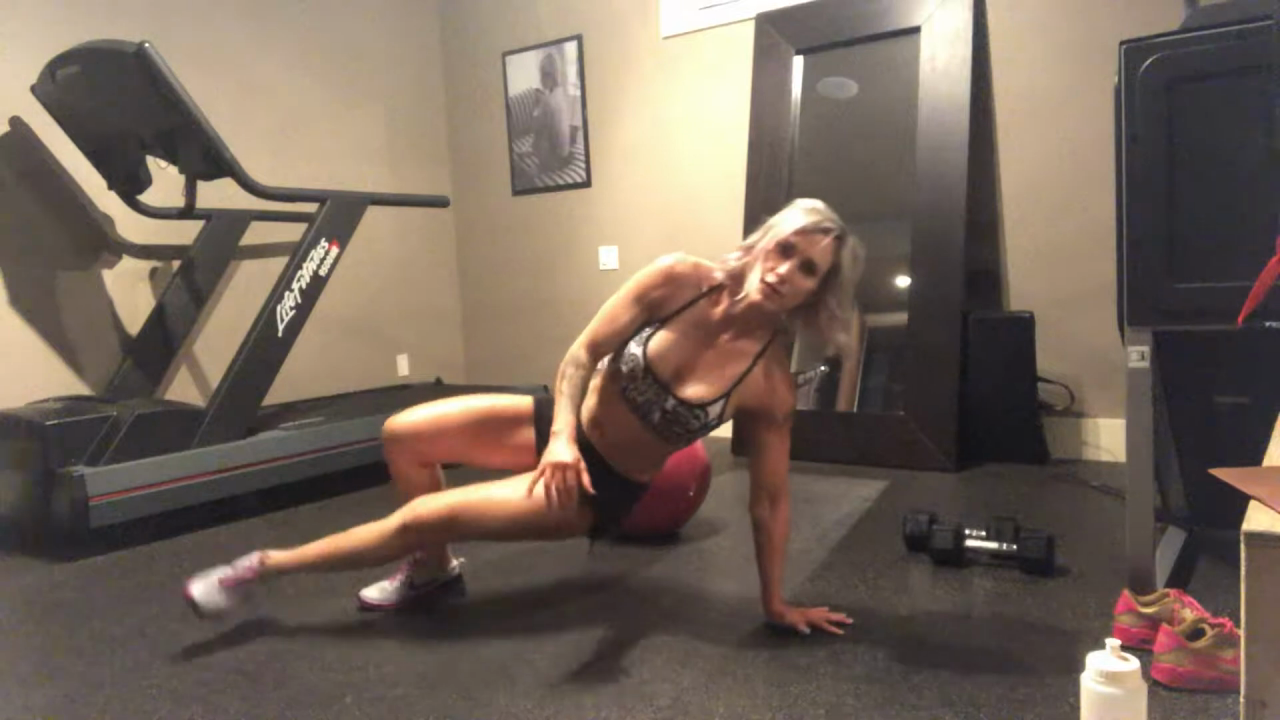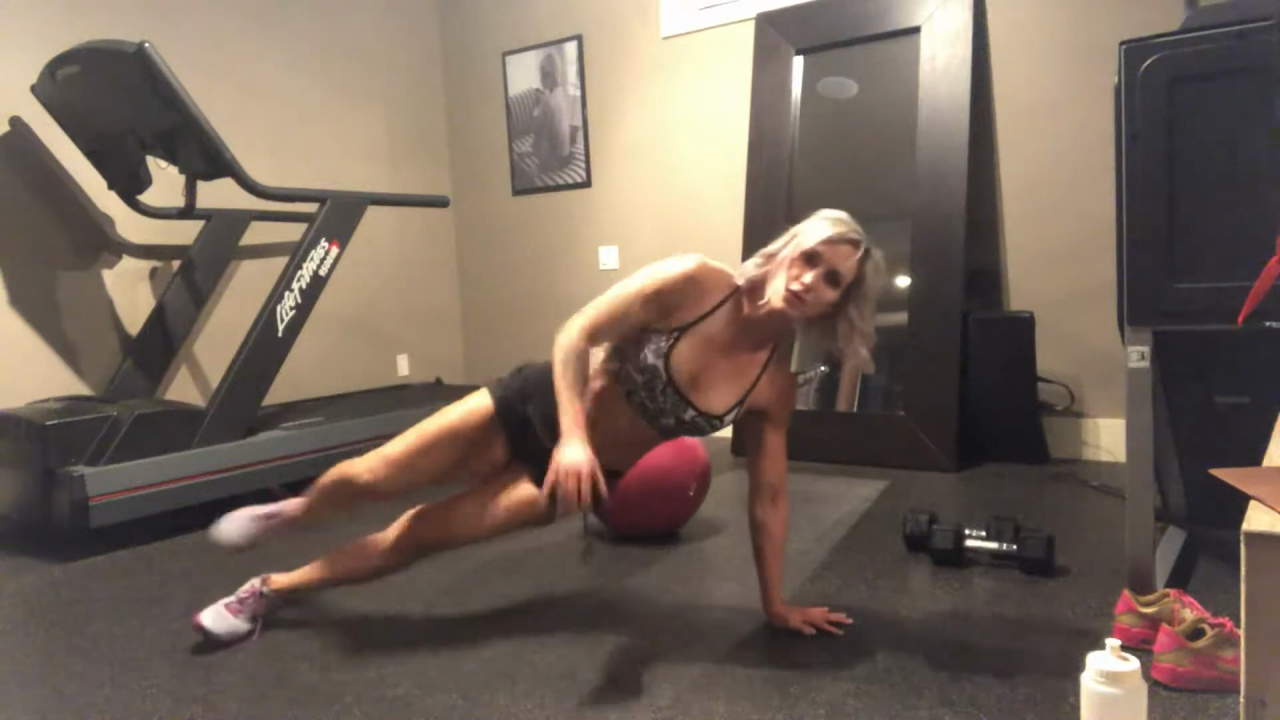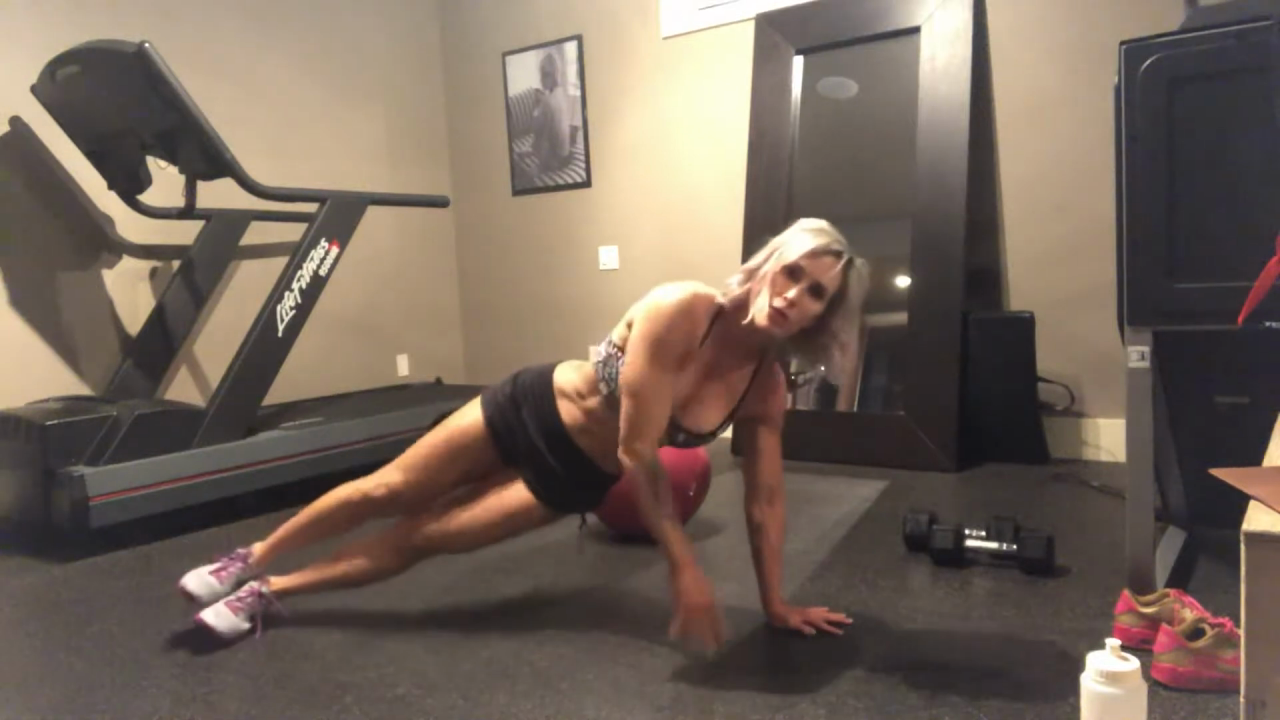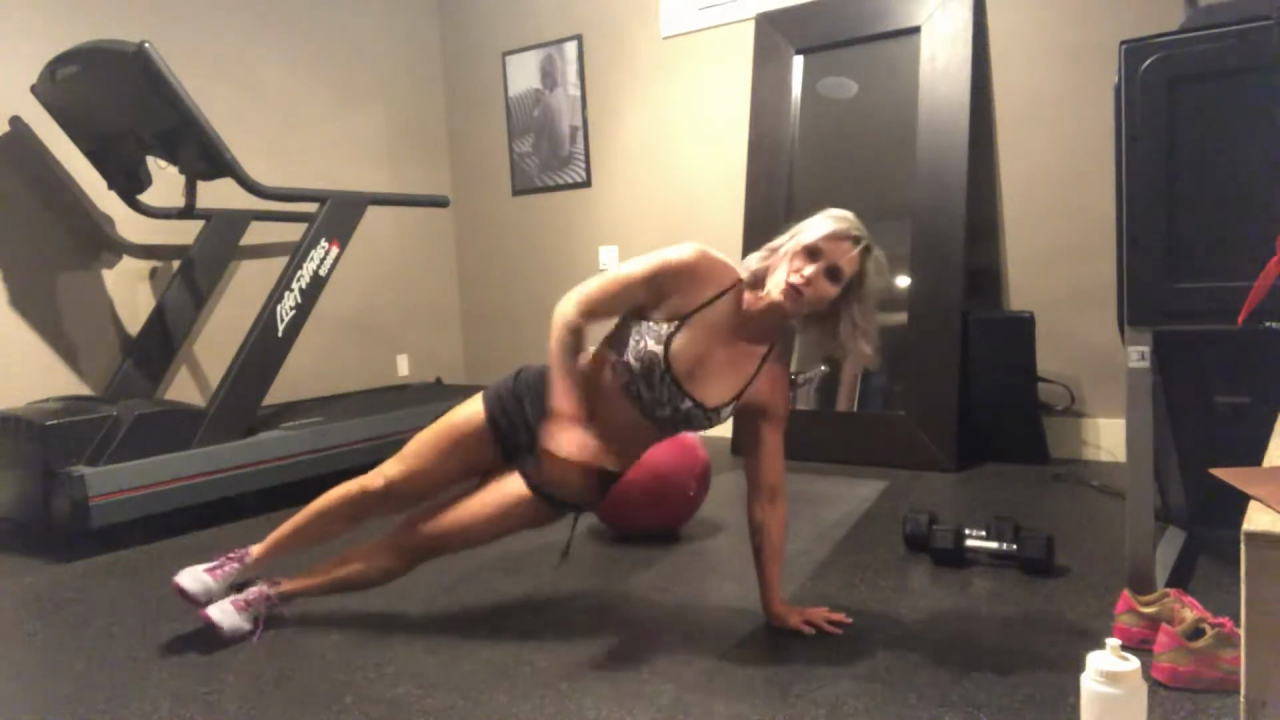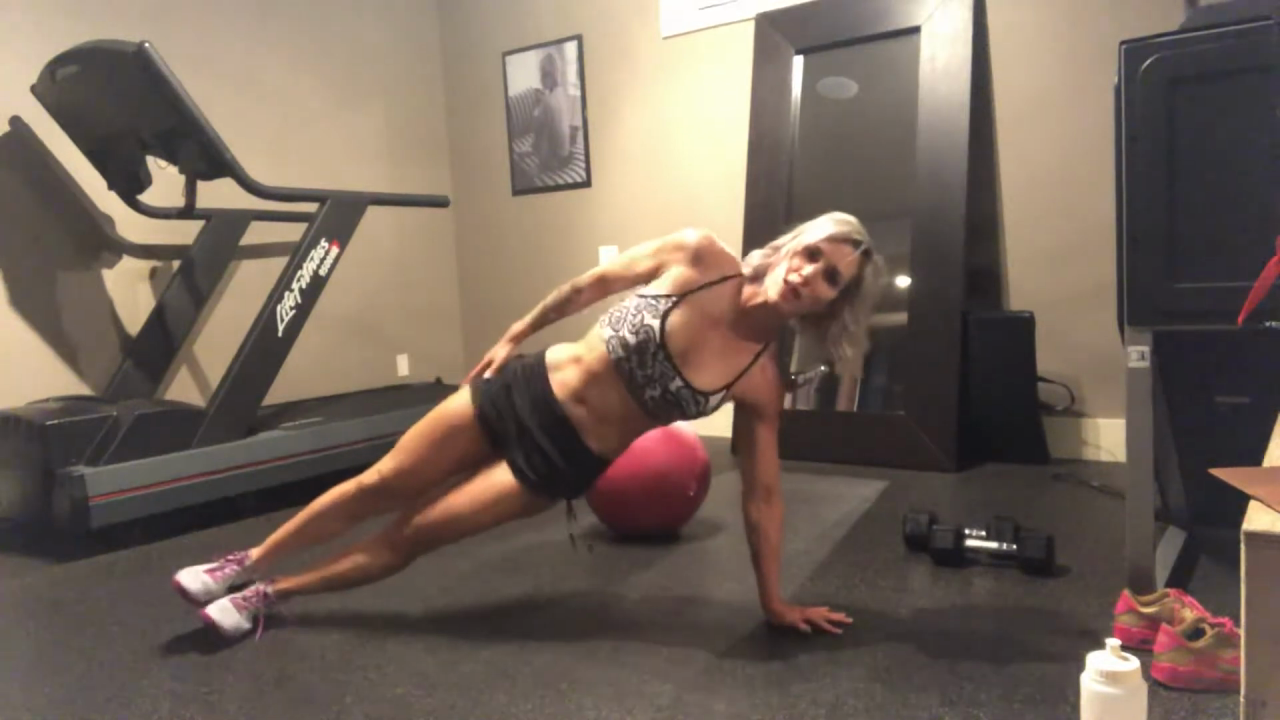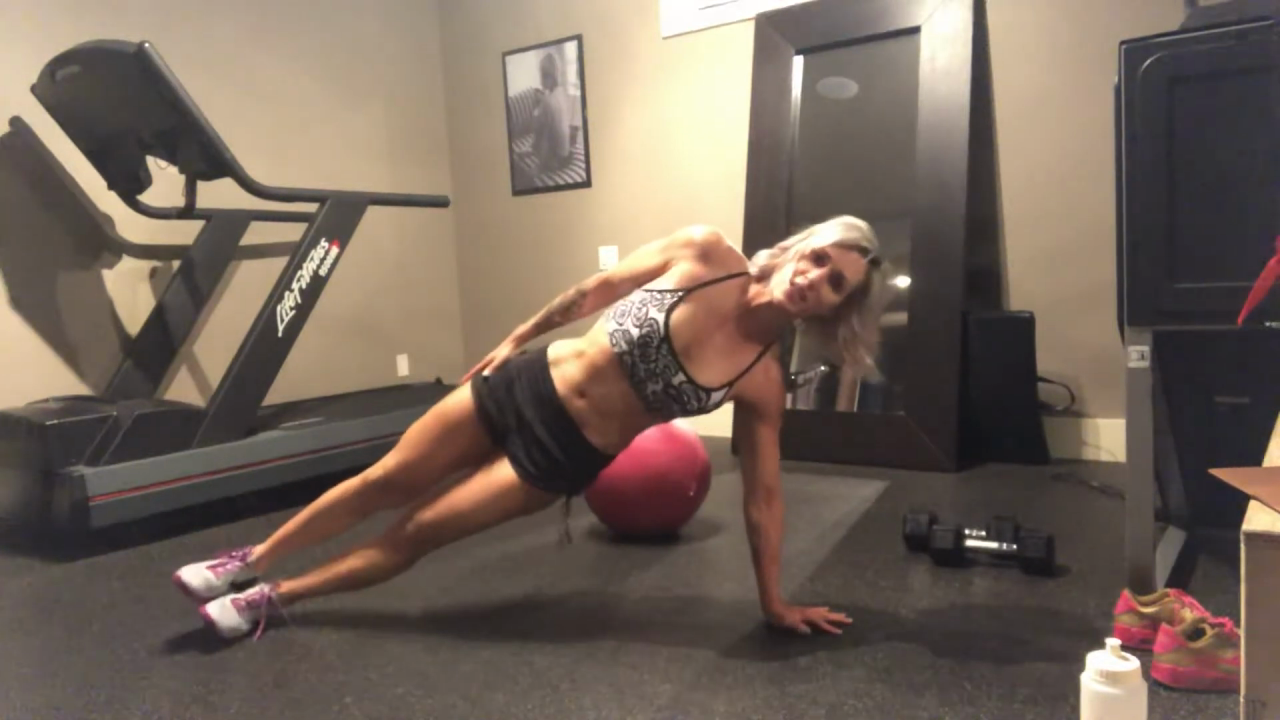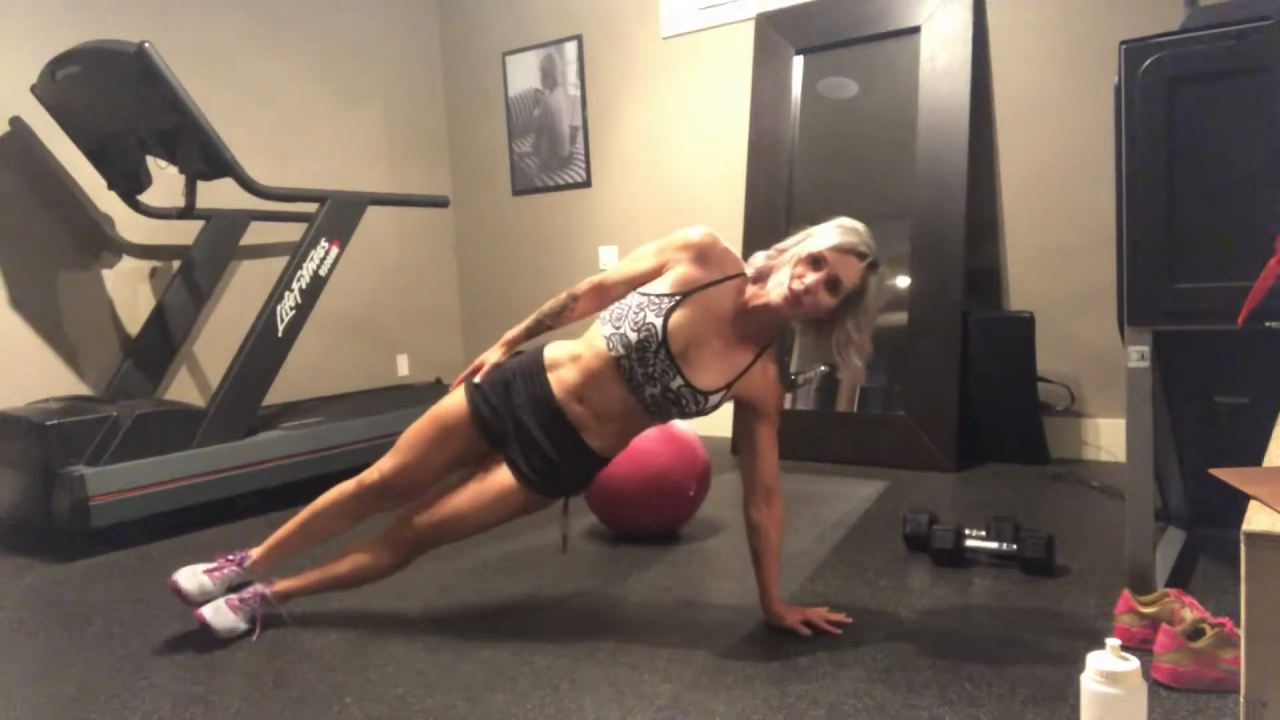
dt=0.4s
person 1, frame 1
left shoulder: (770, 386)
right shoulder: (679, 278)
left elbow: (769, 498)
right elbow: (582, 353)
left wrist: (776, 603)
right wrist: (563, 436)
left hip: (606, 489)
right hip: (561, 424)
left knee: (425, 517)
right knee: (403, 434)
left ankle: (271, 565)
right ankle: (433, 569)
person 1, frame 2
left shoulder: (775, 385)
right shoulder: (696, 282)
left elbow: (768, 498)
right elbow: (576, 335)
left wrist: (775, 603)
right wrist: (570, 436)
left hip: (585, 465)
right hip: (541, 401)
left knee: (422, 534)
right knee: (377, 476)
left ankle: (272, 588)
right ankle: (291, 512)
person 1, frame 3
left shoulder: (767, 394)
right shoulder: (681, 309)
left elbow: (764, 501)
right elbow: (638, 452)
left wrist: (776, 604)
right wrist: (684, 570)
left hip: (575, 478)
right hip: (535, 409)
left knee: (417, 539)
right knee: (386, 493)
left ankle: (266, 592)
right ankle: (252, 557)
person 1, frame 4
left shoulder: (769, 385)
right shoulder: (698, 270)
left elbow: (767, 497)
right elbow: (573, 312)
left wrist: (775, 603)
right wrist: (563, 419)
left hip: (575, 471)
right hip: (538, 409)
left knee: (418, 541)
right knee: (384, 489)
left ankle: (270, 596)
right ankle: (249, 560)
person 1, frame 5
left shoulder: (761, 382)
right shoulder: (697, 255)
left elbow: (762, 494)
right elbow: (594, 282)
left wrist: (774, 602)
right wrist: (512, 337)
left hip: (563, 460)
right hip: (525, 391)
left knee: (412, 536)
right knee: (381, 488)
left ankle: (268, 593)
right ankle: (247, 562)
person 1, frame 6
left shoulder: (762, 382)
right shoulder: (704, 251)
left elbow: (762, 493)
right elbow: (598, 287)
left wrist: (774, 601)
right wrist: (516, 336)
left hip: (563, 454)
right hip: (526, 384)
left knee: (415, 534)
right knee: (384, 482)
left ankle: (271, 597)
right ankle: (249, 560)
person 1, frame 7
left shoulder: (760, 383)
right shoulder: (701, 253)
left elbow: (763, 494)
right elbow: (592, 292)
left wrist: (774, 602)
right wrist: (507, 340)
left hip: (562, 459)
right hip: (523, 387)
left knee: (412, 535)
right knee: (381, 485)
left ankle: (268, 596)
right ankle: (247, 563)
